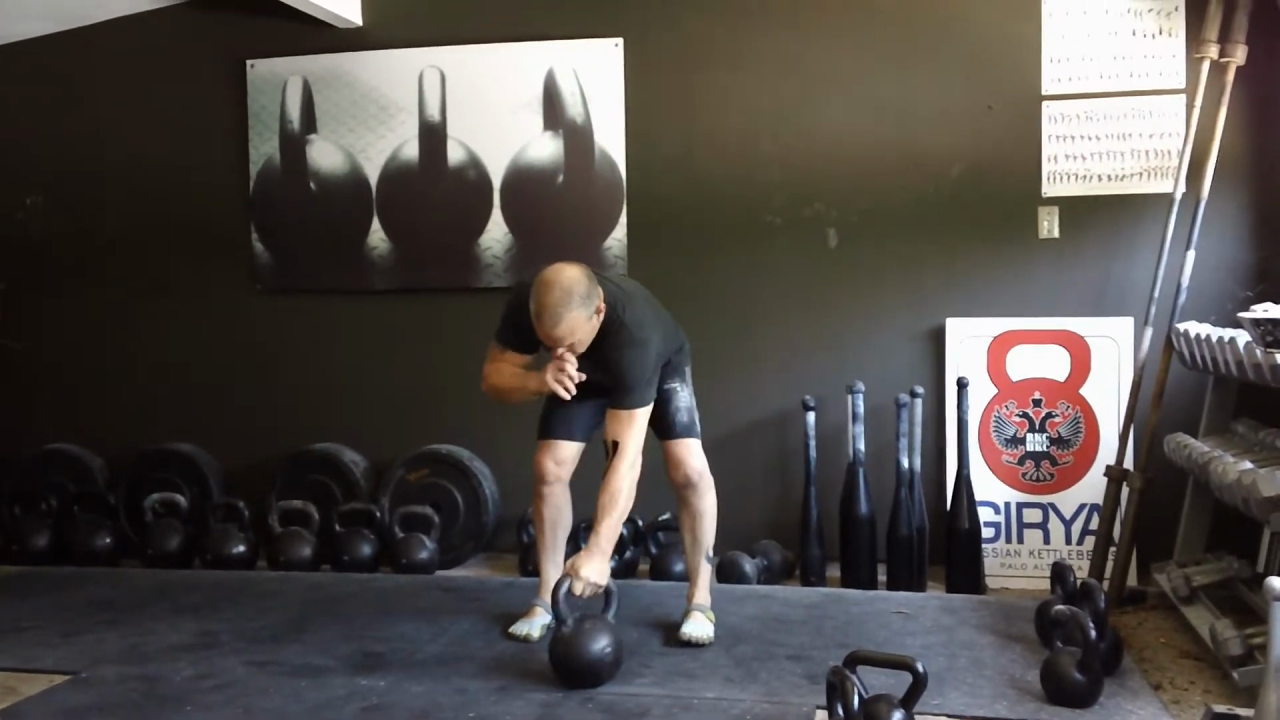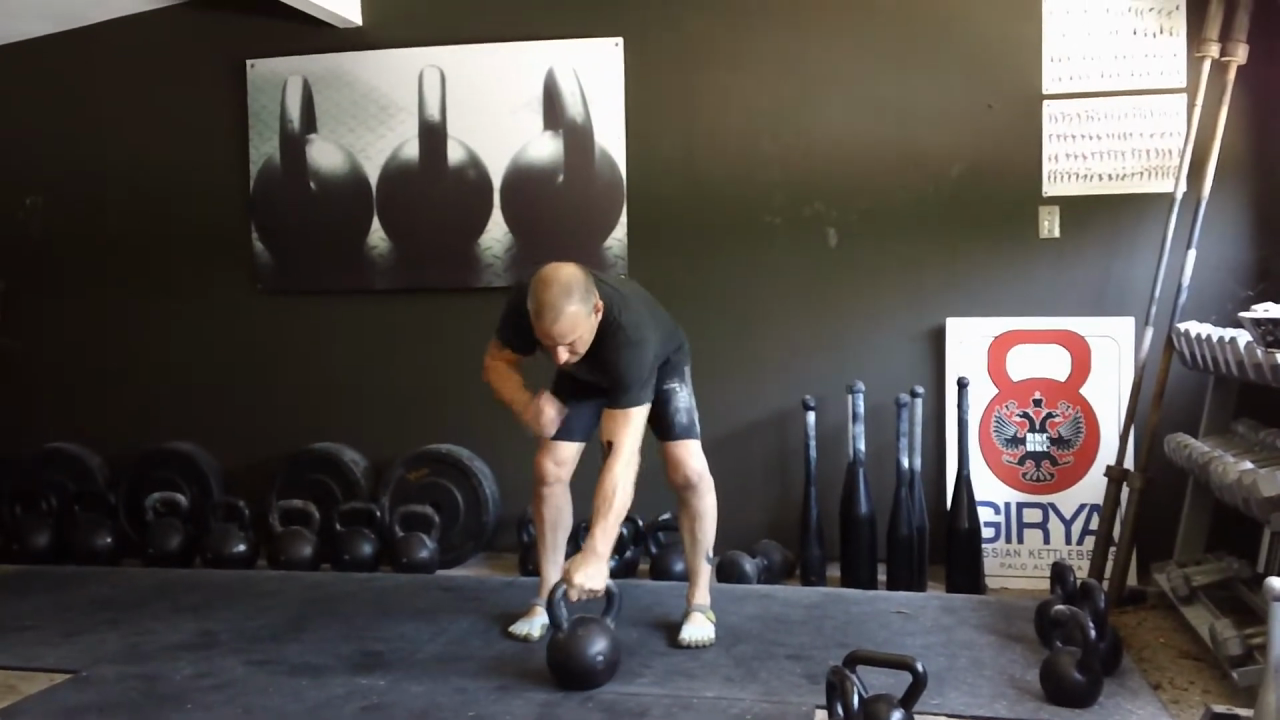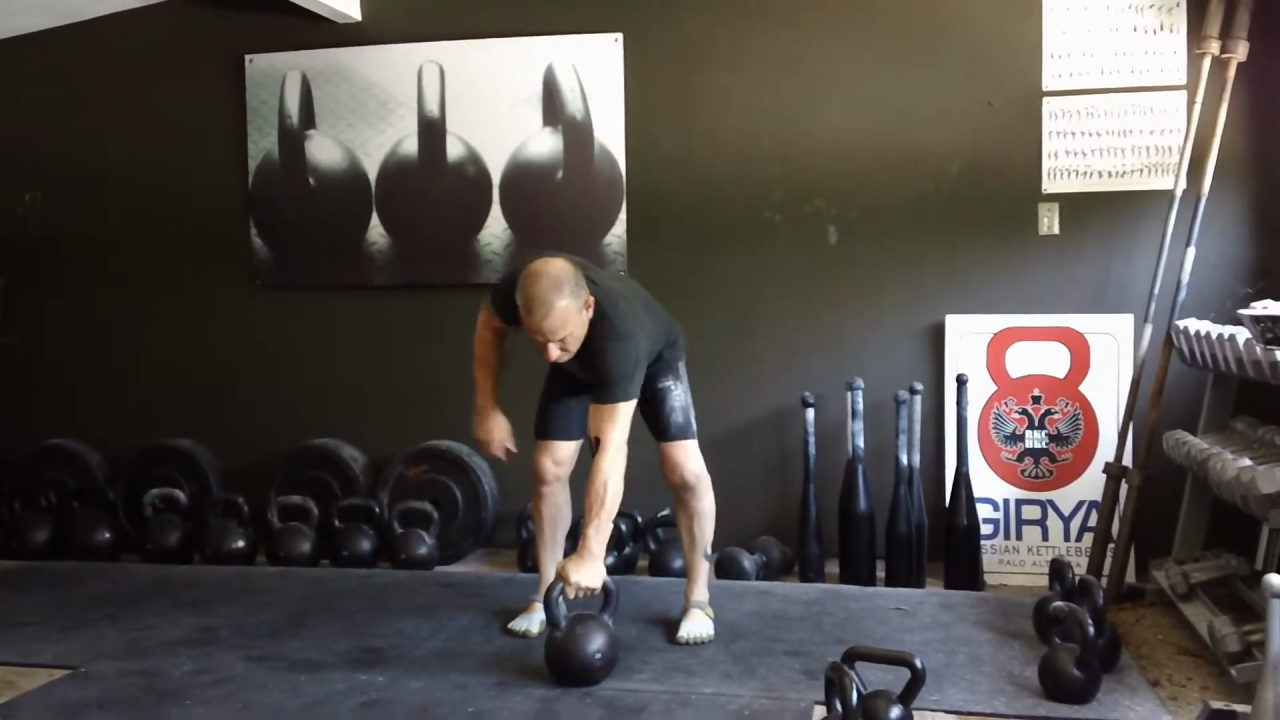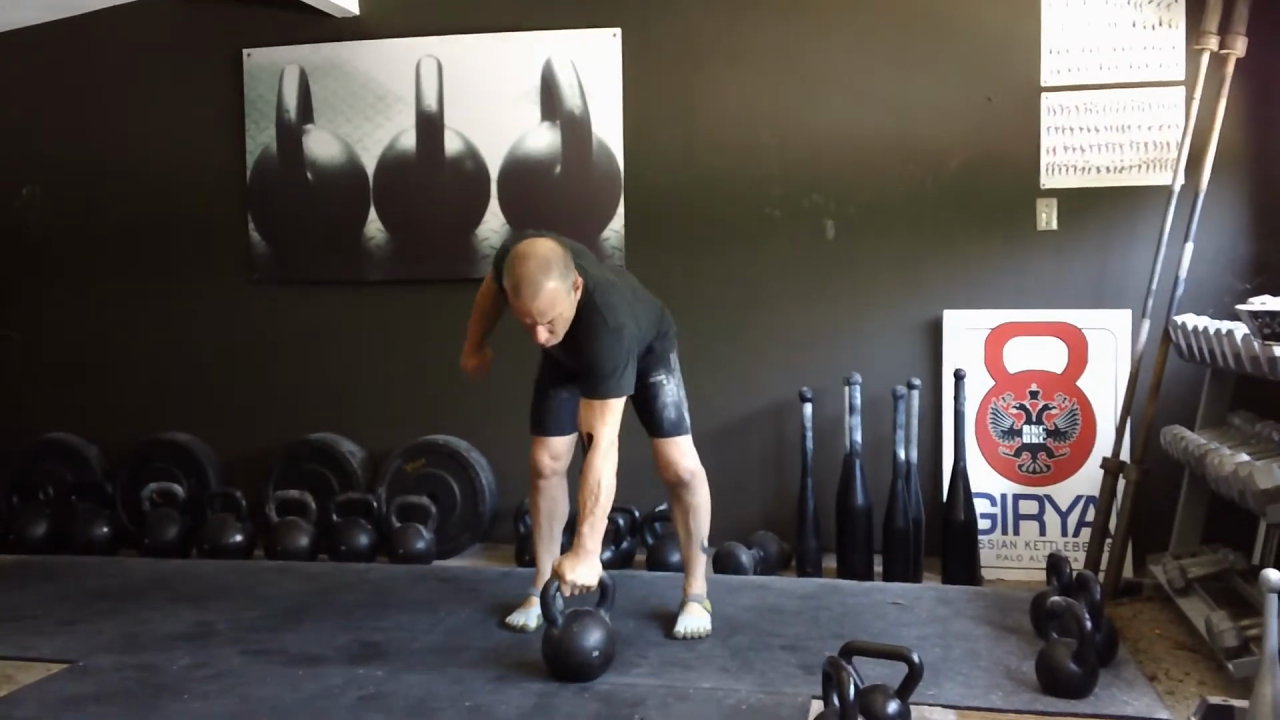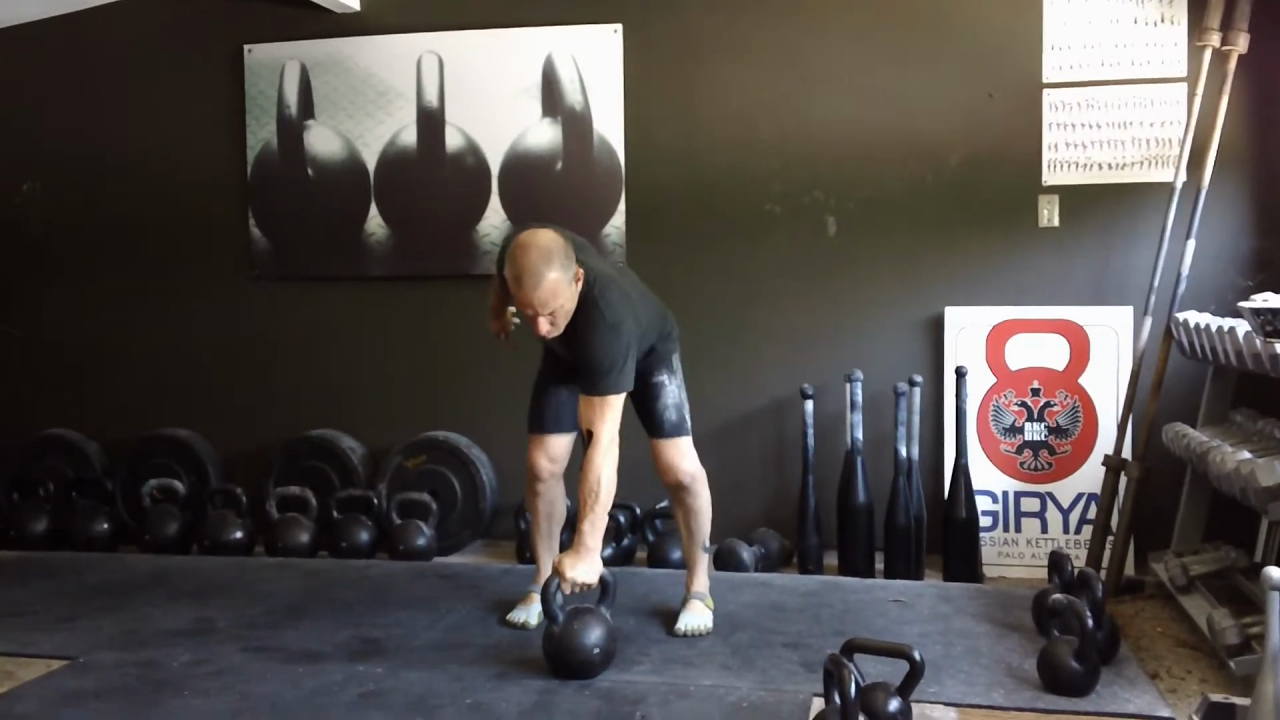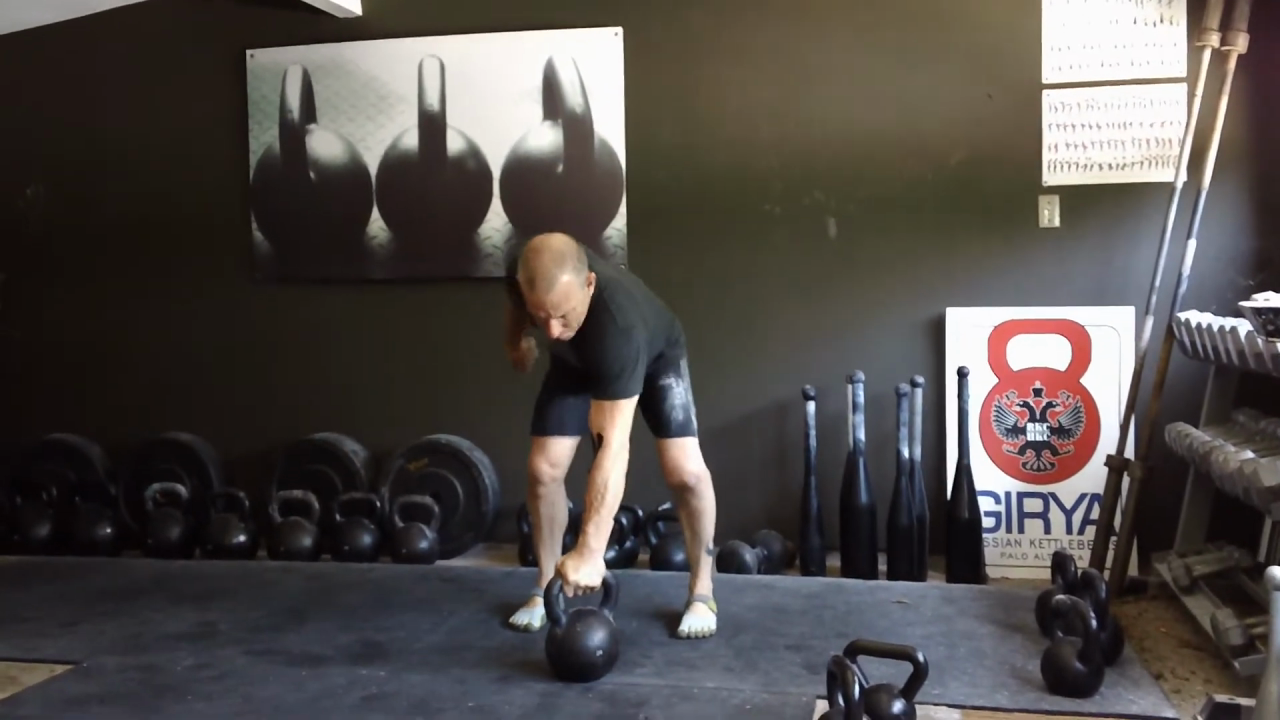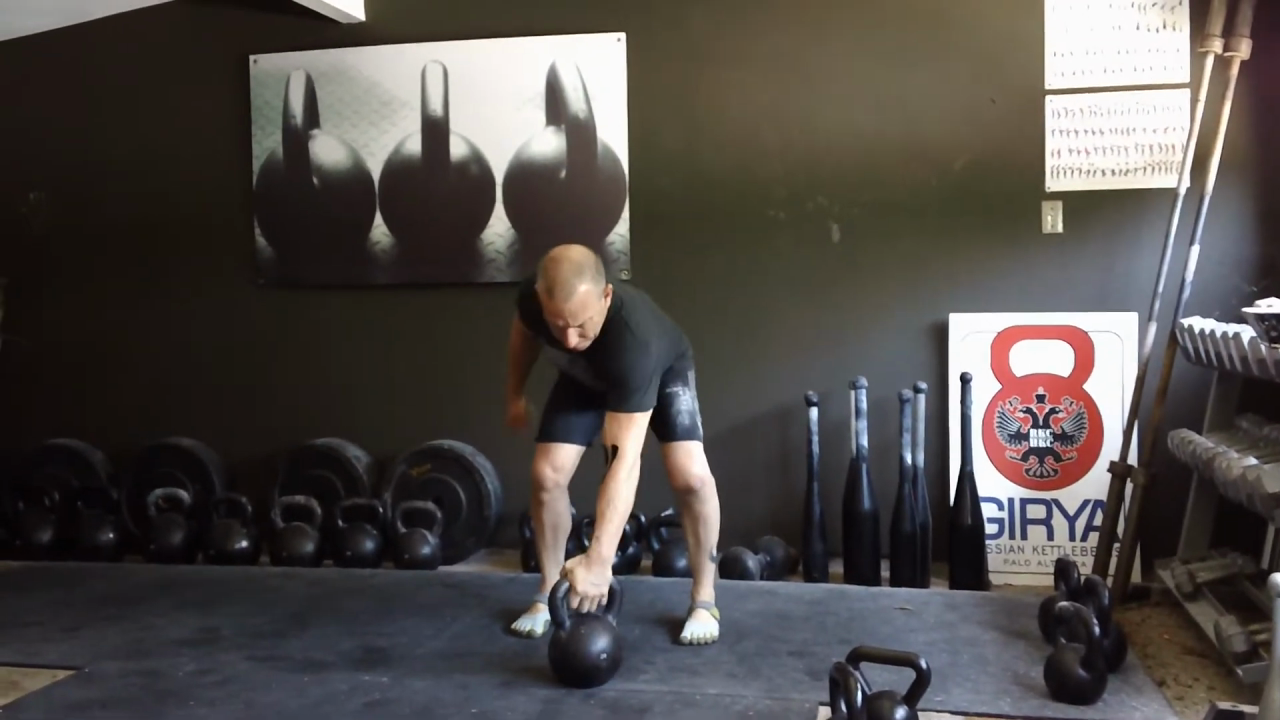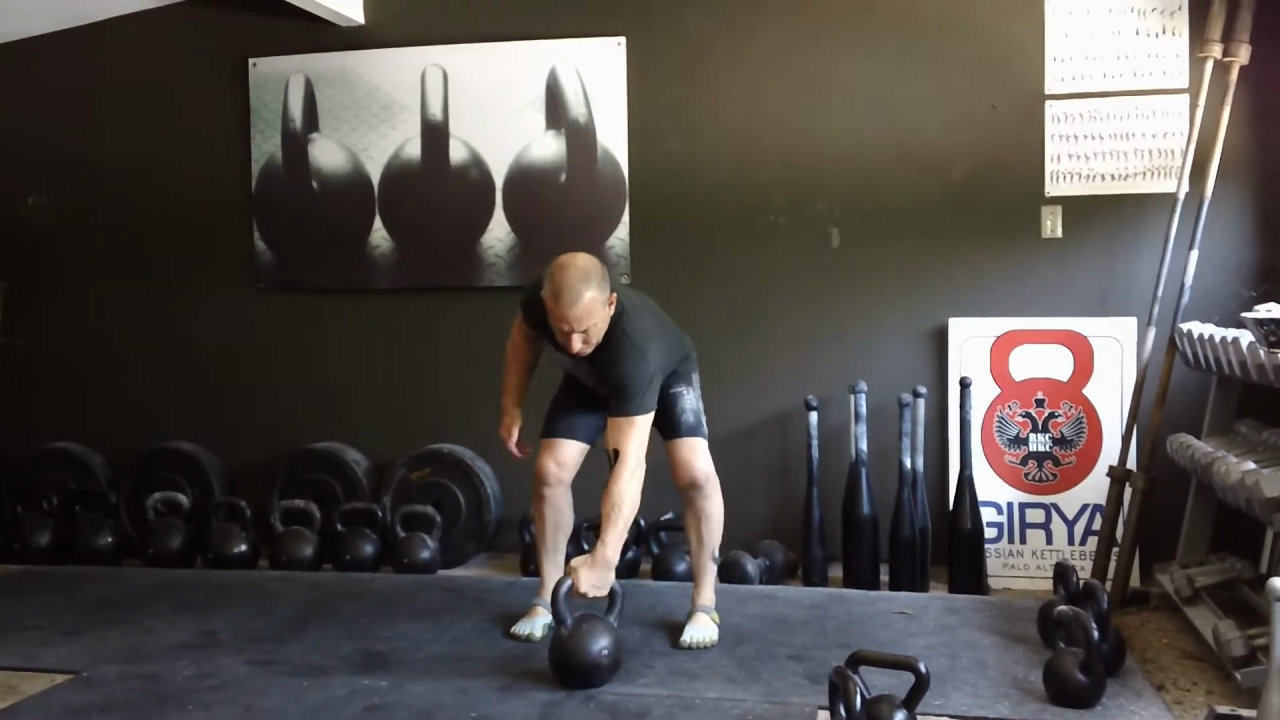
dt=0.2s
person 1, frame 1
left shoulder: (634, 335)
right shoulder: (525, 304)
left elbow: (626, 454)
right elbow: (494, 376)
left wrist: (598, 551)
right wrist: (540, 380)
left hip: (659, 361)
right hip: (581, 373)
left knee: (689, 470)
right knee: (549, 469)
left ankle: (699, 603)
right ankle: (546, 599)
person 1, frame 2
left shoulder: (631, 335)
right shoulder: (525, 304)
left elbow: (623, 454)
right elbow: (496, 362)
left wrist: (595, 554)
right wrist: (526, 406)
left hip: (659, 360)
right hip: (583, 375)
left knee: (689, 471)
right knee: (549, 470)
left ankle: (699, 604)
right ankle: (547, 599)
person 1, frame 3
left shoulder: (620, 331)
right shoulder: (519, 288)
left elbow: (611, 449)
right elbow: (489, 323)
left wrist: (591, 553)
right wrist: (486, 408)
left hip: (653, 355)
right hip: (579, 367)
left knee: (686, 471)
right knee: (548, 468)
left ankle: (698, 601)
right ankle: (545, 595)
person 1, frame 4
left shoulder: (609, 323)
right shoulder: (515, 261)
left elbow: (603, 445)
left wrist: (586, 551)
right wrist: (474, 343)
left hip: (645, 346)
right hip: (569, 356)
left knee: (680, 467)
right knee: (546, 462)
left ankle: (696, 594)
right ankle: (542, 588)
person 1, frame 5
left shoulder: (608, 319)
right shoulder: (520, 254)
left elbow: (603, 441)
left wrist: (587, 547)
right wrist: (497, 314)
left hip: (646, 347)
right hip: (568, 353)
left knee: (680, 470)
right knee: (542, 464)
left ankle: (698, 590)
right ankle: (543, 584)
person 1, frame 6
left shoulder: (620, 324)
right shoulder: (527, 275)
left elbow: (613, 445)
left wrist: (590, 549)
right wrist: (516, 342)
left hip: (654, 353)
right hip: (576, 361)
left knee: (686, 472)
right knee: (544, 468)
left ankle: (702, 592)
right ankle: (546, 587)
person 1, frame 7
left shoulder: (635, 339)
right shoulder: (534, 298)
left elbow: (625, 458)
right elbow: (524, 331)
left wrist: (599, 559)
right wrist: (515, 394)
left hip: (662, 369)
right hip: (584, 378)
left knee: (691, 475)
right knee: (547, 474)
left ankle: (704, 600)
right ankle: (548, 594)
person 1, frame 8
left shoulder: (635, 346)
right shoulder: (538, 300)
left elbow: (629, 462)
right elbow: (524, 334)
left wrist: (604, 558)
right wrist: (511, 407)
left hip: (666, 370)
right hip: (589, 379)
left knee: (696, 472)
right knee: (550, 470)
left ankle: (704, 604)
right ankle: (547, 599)
